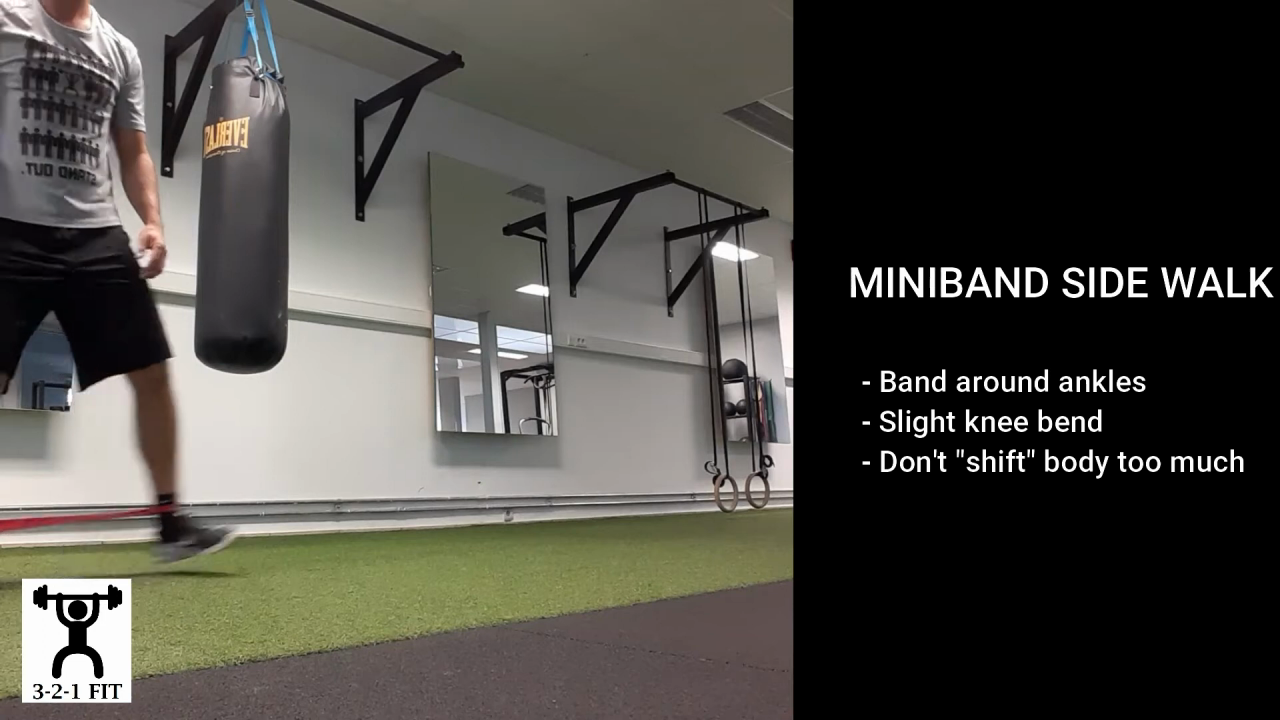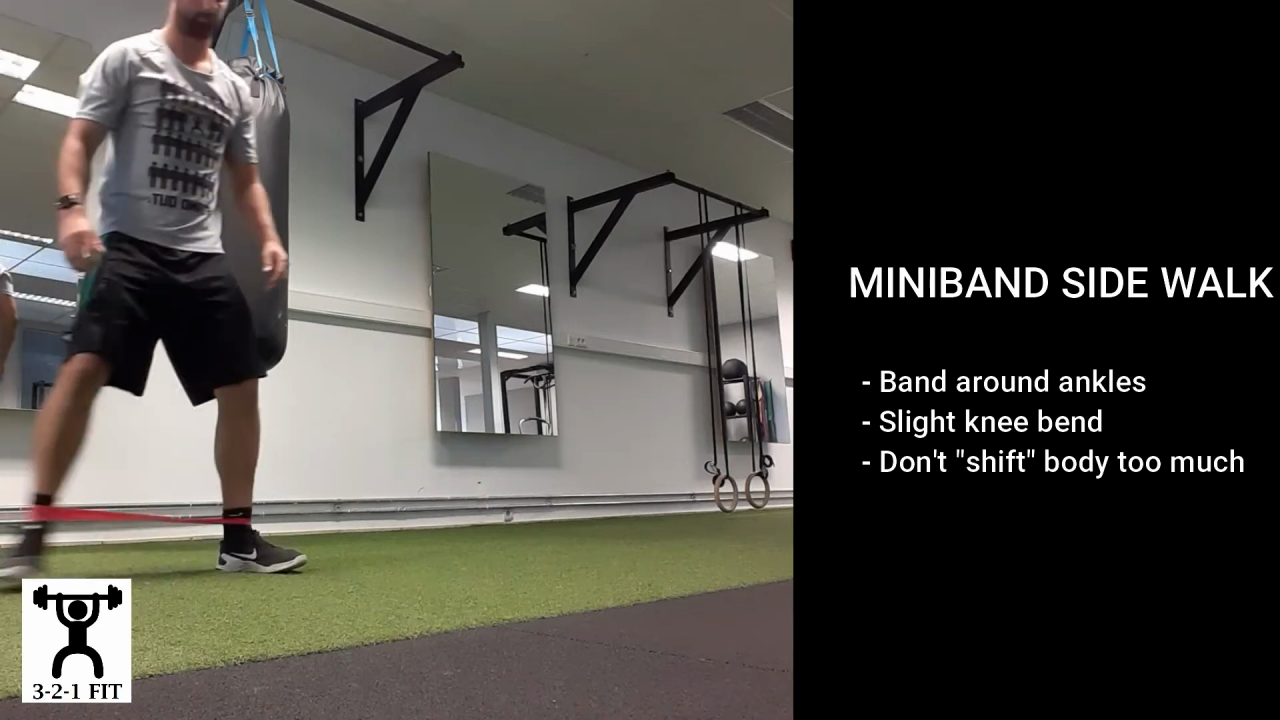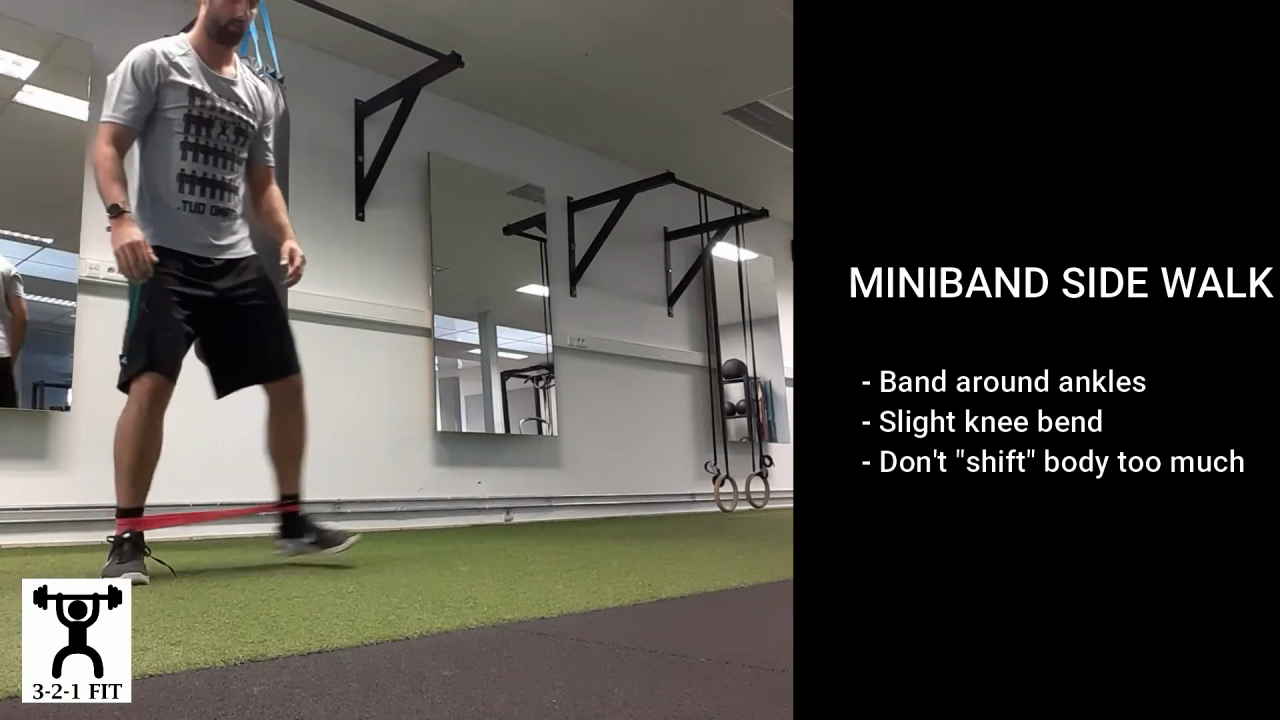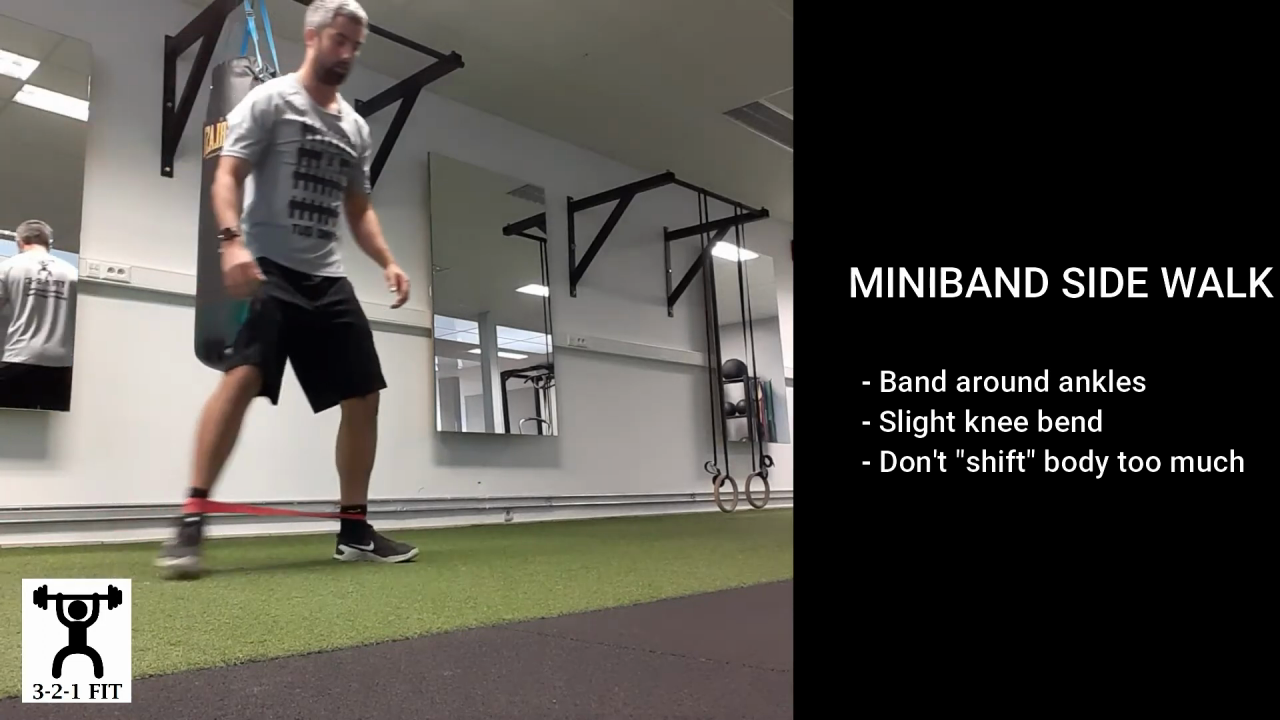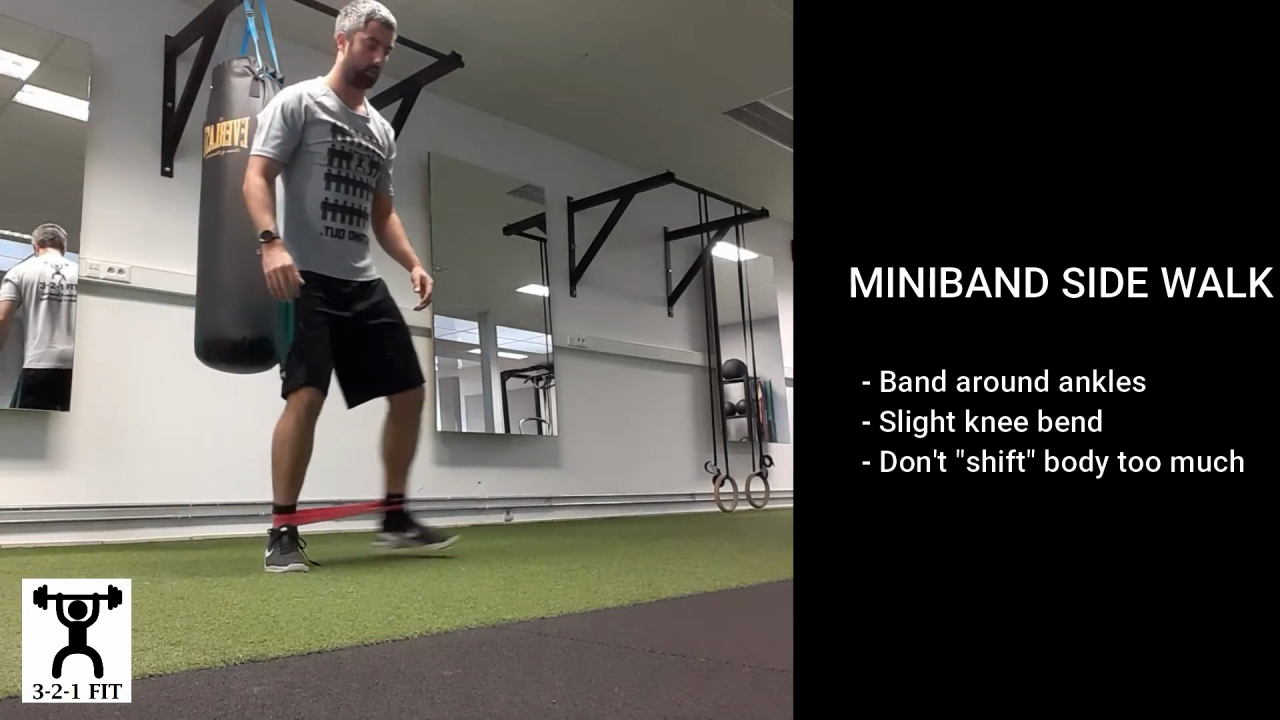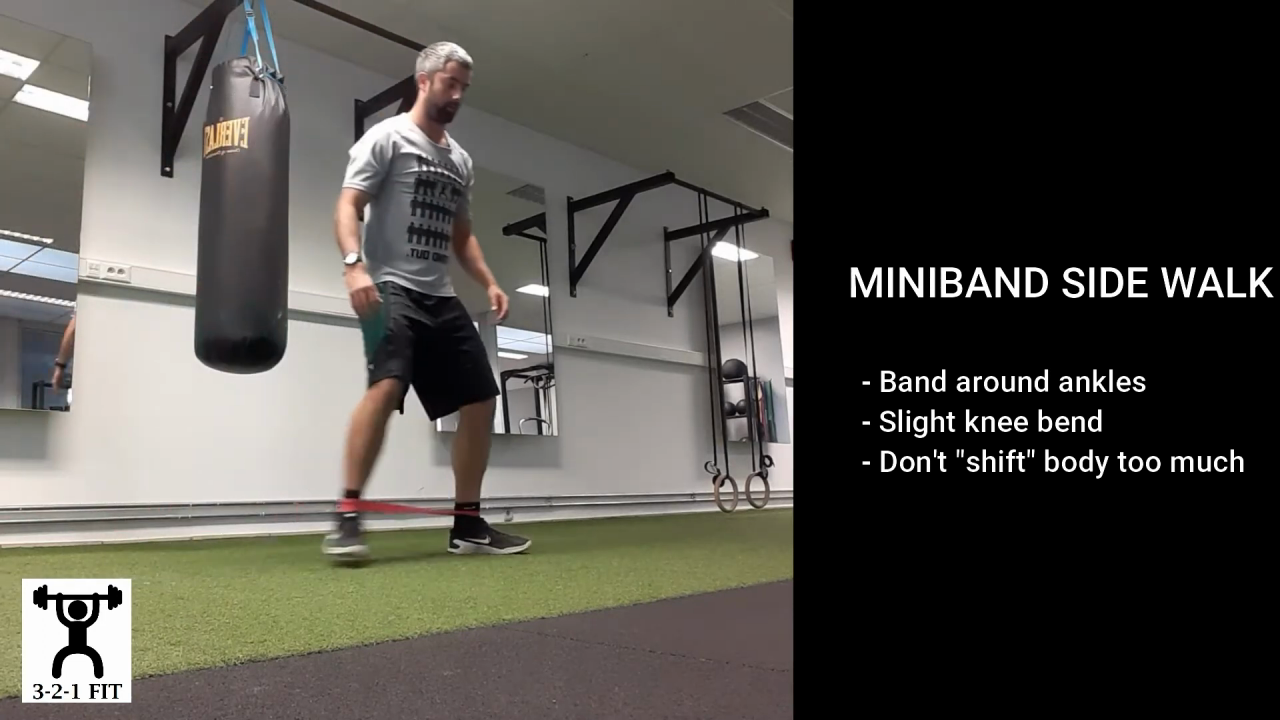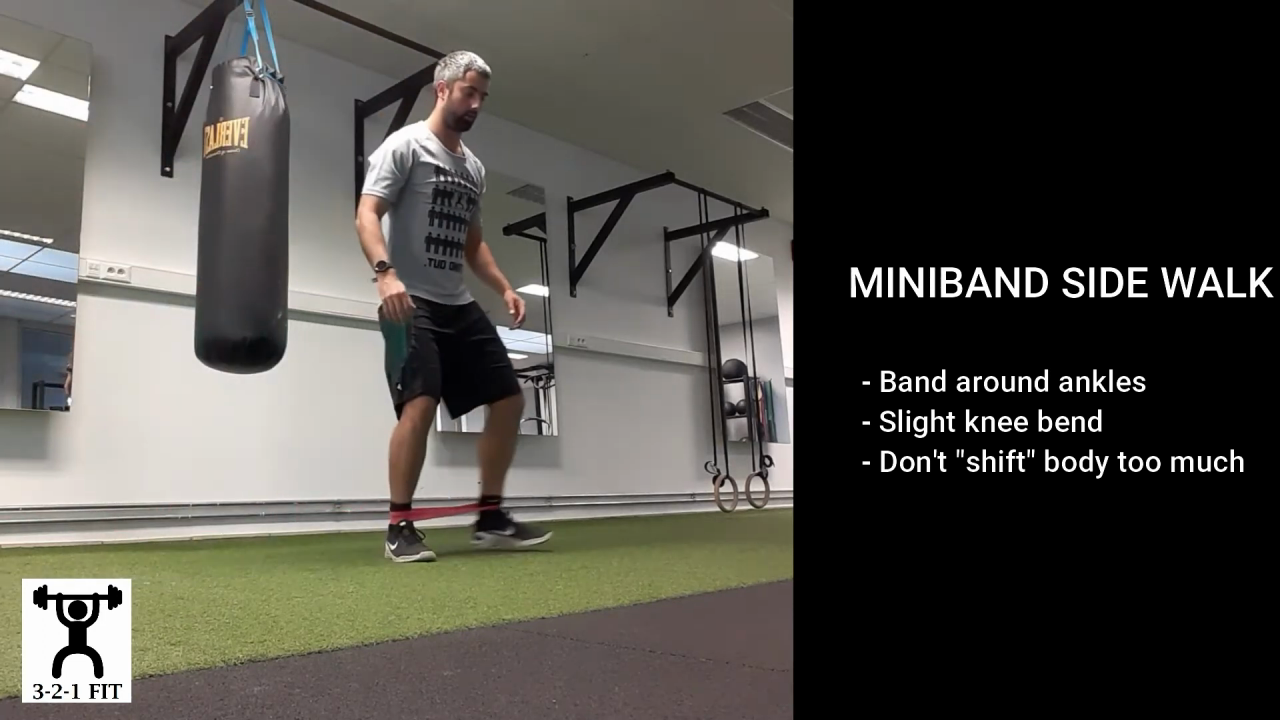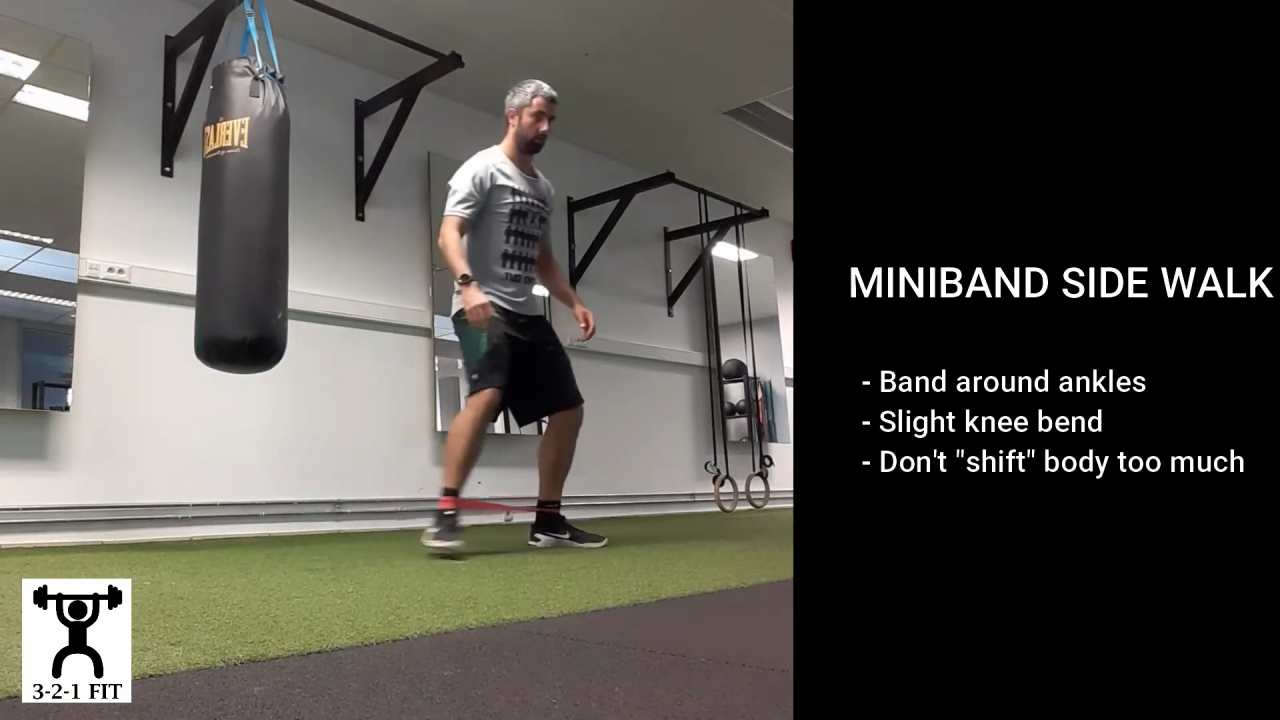
dt=0.5s
person 1, frame 1
left shoulder: (120, 52)
left elbow: (133, 151)
left wrist: (151, 220)
left hip: (96, 233)
left knee: (152, 370)
left ankle: (172, 524)
person 1, frame 2
left shoulder: (235, 88)
right shoulder: (129, 58)
left elbow: (246, 179)
right elbow: (79, 140)
left wrist: (268, 237)
right wrist: (72, 207)
left hip: (202, 258)
right hip: (131, 245)
left knee: (241, 389)
right knee: (84, 368)
left ankle: (239, 536)
person 1, frame 3
left shoulder: (258, 94)
right shoulder: (154, 61)
right elbow: (108, 146)
left wrist: (286, 237)
right wrist: (122, 217)
left hip: (237, 260)
right hip: (169, 255)
left knee: (287, 380)
right knee: (151, 385)
left ankle: (294, 523)
right ankle: (127, 540)
person 1, frame 4
left shoulder: (356, 127)
right shoulder: (270, 100)
right elbow: (228, 174)
left wrist: (388, 262)
right wrist: (233, 240)
left hip: (328, 279)
right hip: (271, 269)
left knee: (364, 396)
right knee: (242, 376)
left ankle: (354, 530)
right ankle: (191, 519)
person 1, frame 5
left shoulder: (381, 130)
right shoulder: (297, 102)
right elbow: (256, 176)
left wrist: (413, 263)
right wrist: (273, 242)
left hip: (363, 282)
right hip: (308, 279)
left knee: (409, 389)
right knee: (305, 396)
left ankle: (396, 517)
right ankle: (281, 532)
person 1, frame 6
left shoulder: (460, 160)
right shoulder: (387, 137)
right elbow: (348, 205)
left wrist: (490, 283)
right wrist: (354, 264)
left hip: (442, 297)
right hip: (393, 289)
left knee: (481, 403)
right knee: (386, 384)
left ankle: (468, 524)
right ankle: (347, 516)
person 1, frame 7
left shoulder: (473, 167)
right shoulder: (404, 146)
right elbow: (367, 213)
left wrist: (504, 287)
right wrist: (385, 273)
left hip: (459, 304)
right hip: (411, 303)
left knee: (507, 397)
right knee: (419, 404)
left ankle: (491, 517)
right ankle: (399, 528)
person 1, frame 8
left shoulder: (543, 187)
right shoulder: (483, 169)
right elbow: (449, 233)
left wrist: (575, 303)
right wrist: (467, 284)
left hip: (528, 313)
right hip: (485, 311)
left knee: (568, 410)
right knee: (486, 395)
left ankle: (548, 520)
right ankle: (445, 512)
